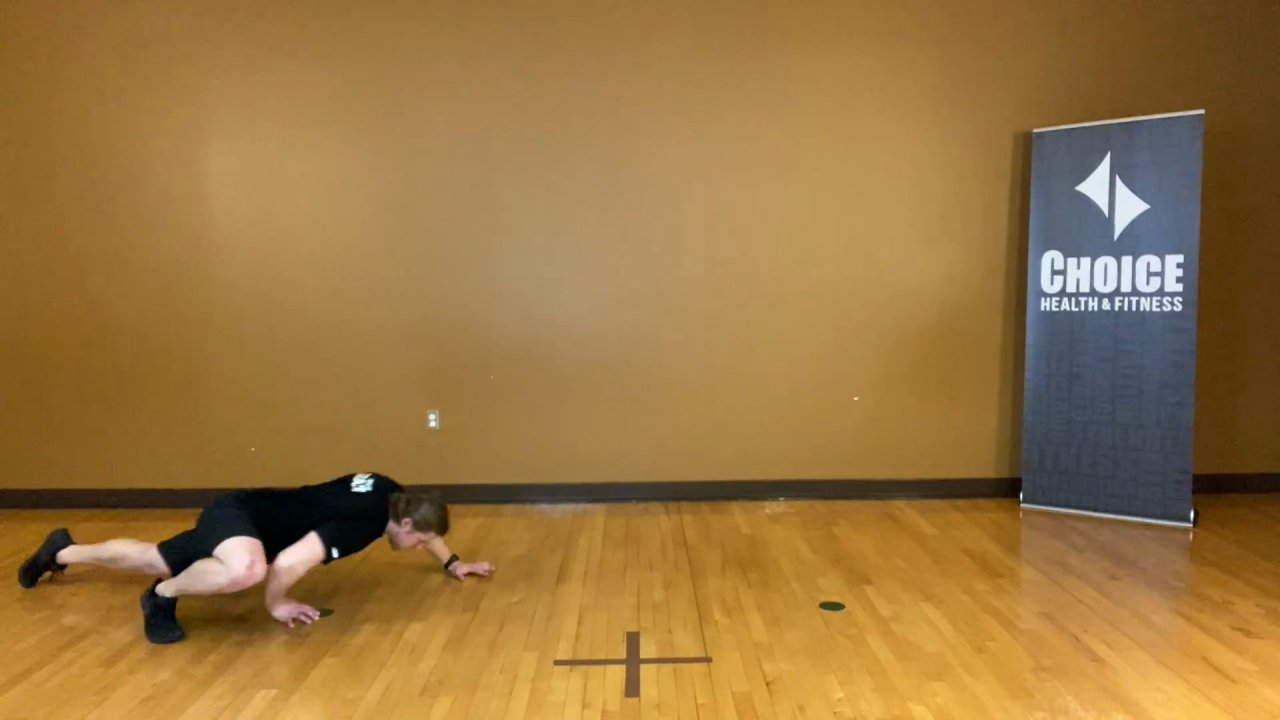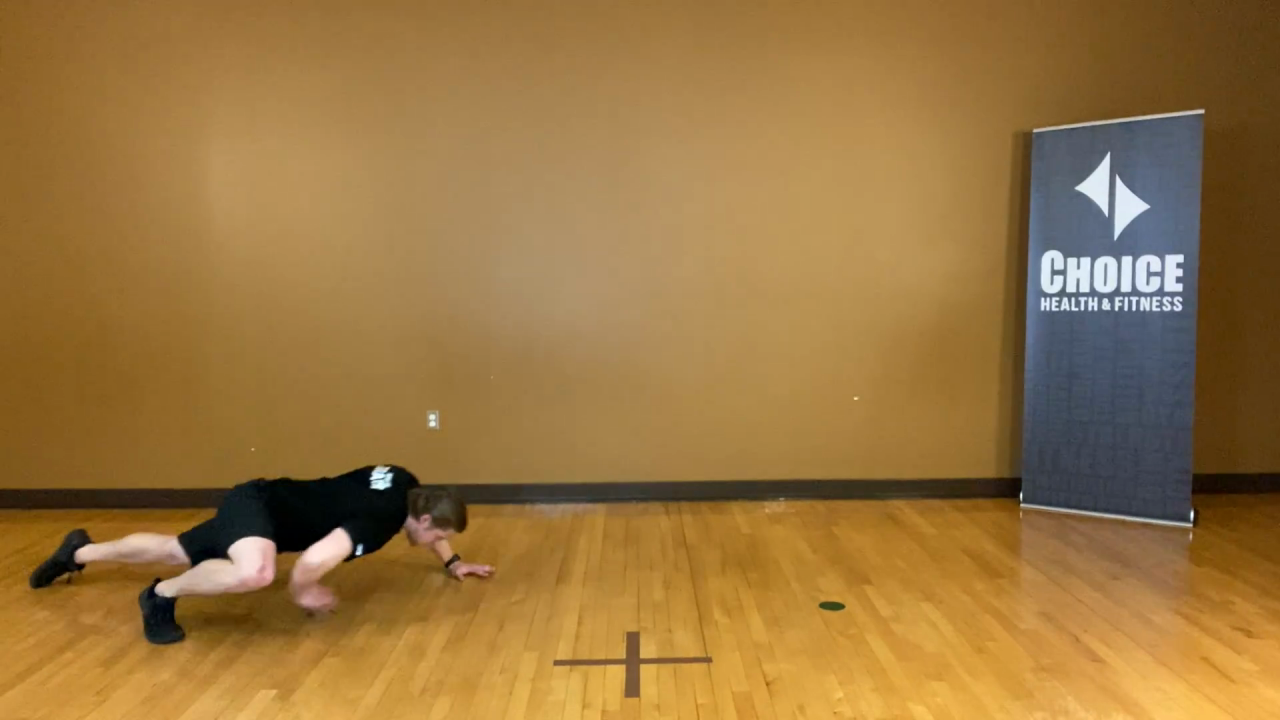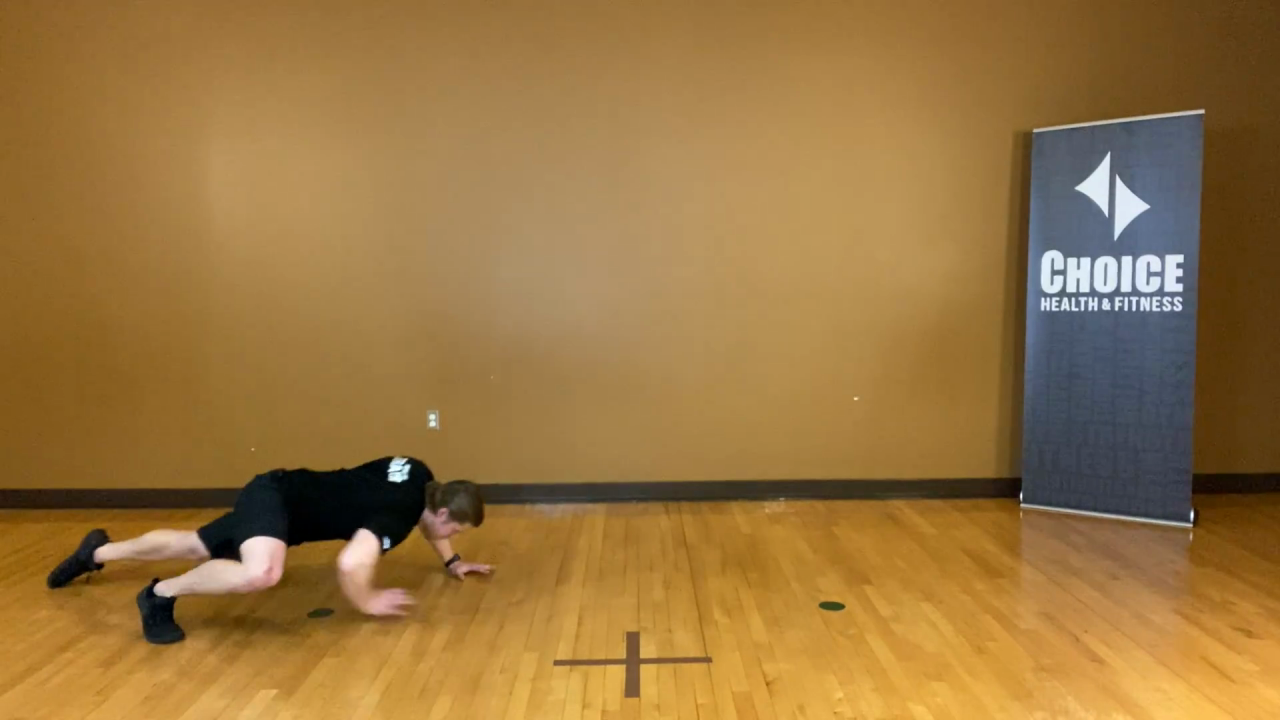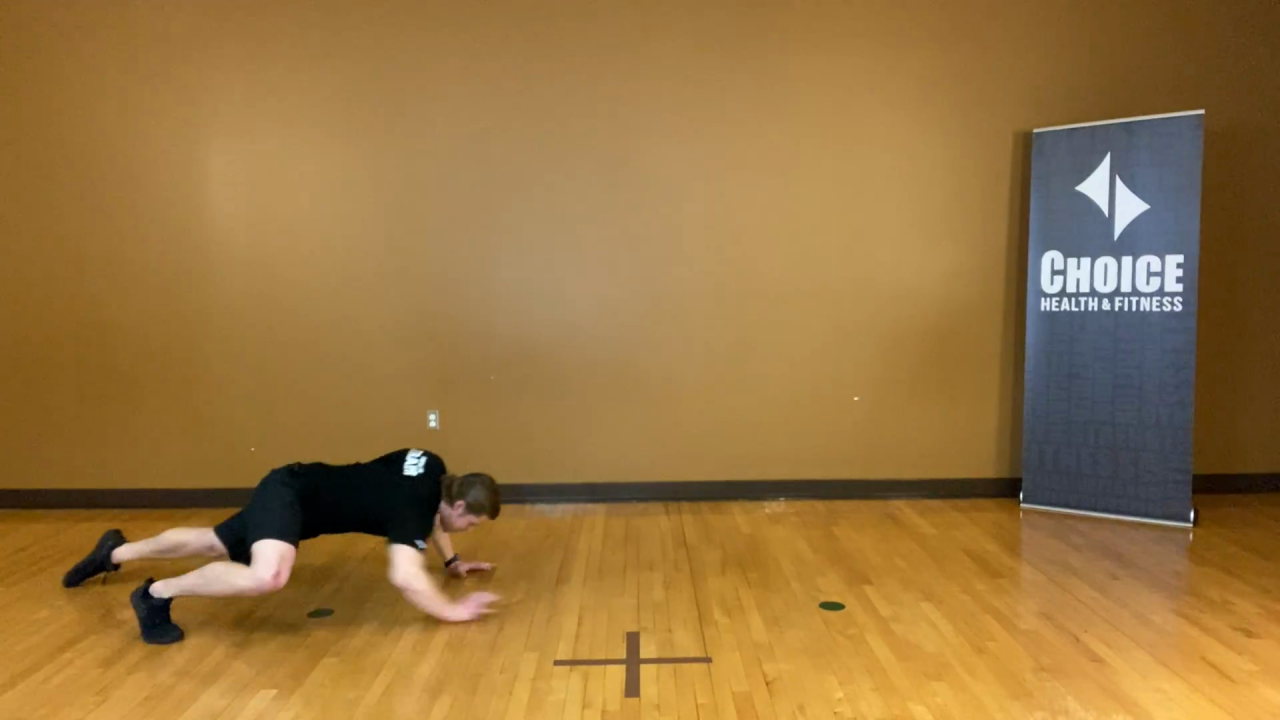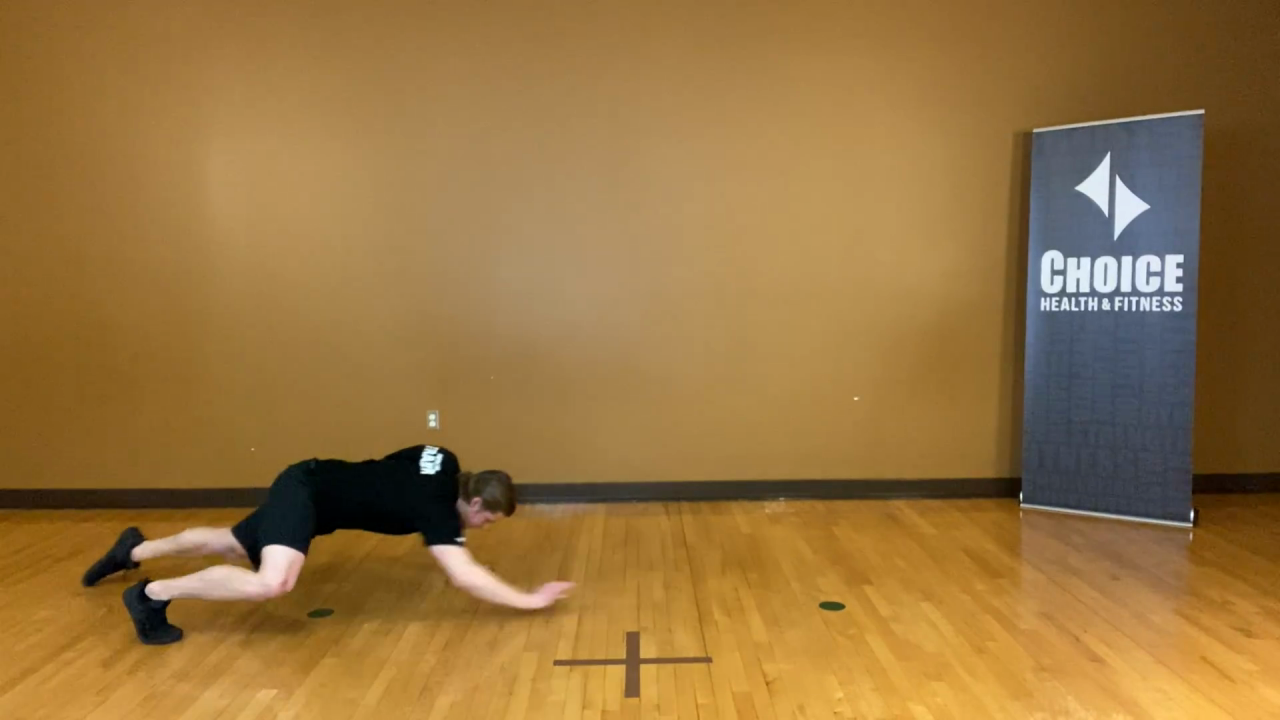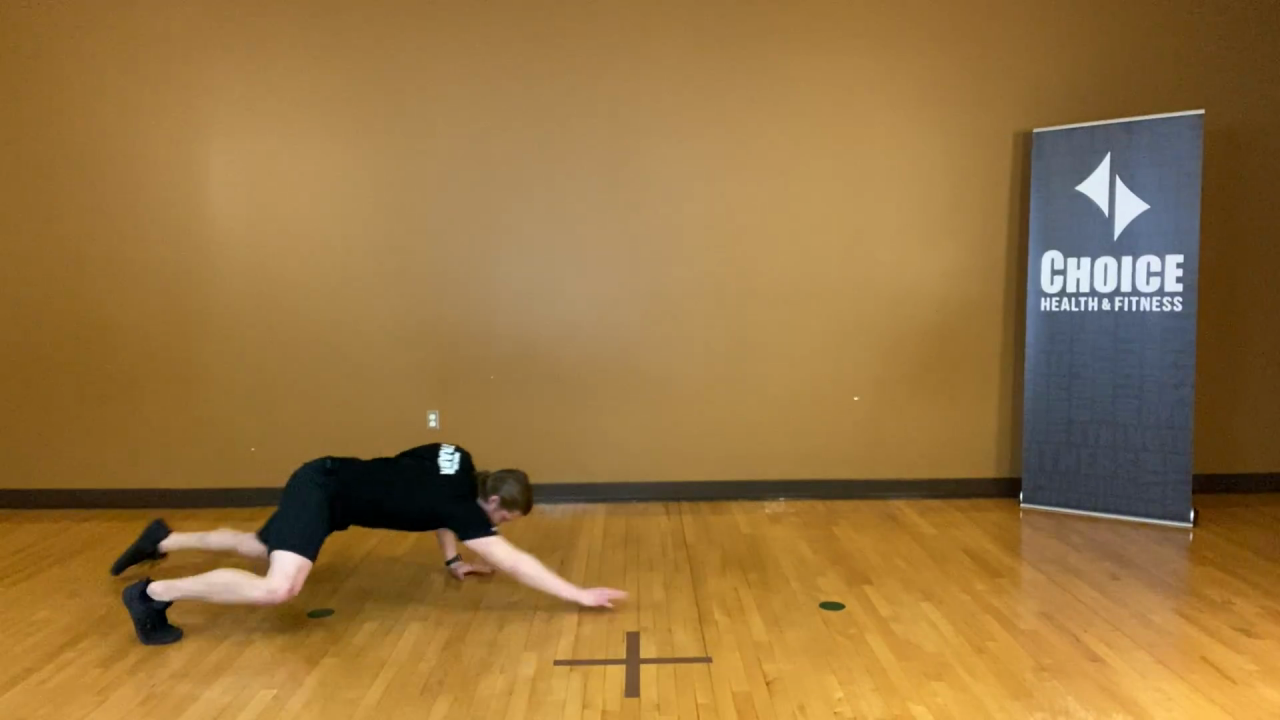
dt=0.1s
person 1, frame 1
left shoulder: (390, 495)
right shoulder: (359, 521)
left elbow: (421, 525)
right elbow: (286, 563)
left wrist: (452, 562)
right wrist: (276, 605)
left hip: (246, 513)
right hip: (236, 517)
left knee: (149, 559)
right knee: (248, 569)
left ankle: (61, 552)
right ankle: (162, 597)
person 1, frame 2
left shoulder: (408, 488)
right shoulder: (376, 519)
left elbow: (411, 524)
right elbow: (312, 561)
left wrist: (451, 562)
right wrist: (303, 594)
left hip: (261, 503)
right hip: (255, 505)
left knee: (172, 551)
right knee: (254, 572)
left ankle: (81, 552)
right ankle: (162, 596)
person 1, frame 3
left shoulder: (421, 479)
right shoulder: (396, 513)
right elbow: (351, 567)
left wrist: (452, 561)
right wrist: (369, 602)
left hip: (278, 493)
right hip: (274, 499)
left knee: (188, 546)
right knee: (262, 572)
left ankle: (99, 552)
right ankle: (161, 595)
person 1, frame 4
left shoulder: (435, 470)
right shoulder: (411, 509)
right elbow: (405, 579)
left wrist: (453, 560)
right wrist: (452, 610)
left hip: (294, 489)
right hip: (288, 496)
left knee: (206, 543)
right knee: (268, 576)
left ankle: (113, 552)
right ankle: (158, 595)
person 1, frame 5
left shoulder: (447, 464)
right shoulder: (437, 507)
right elbow: (465, 574)
right wrist: (528, 598)
left hip: (314, 485)
right hip: (303, 492)
left knee: (229, 543)
right knee: (272, 583)
left ankle: (135, 551)
right ankle: (151, 595)
person 1, frame 6
left shoulder: (459, 461)
right shoulder: (460, 504)
right elbow: (508, 559)
left wrist: (451, 559)
right wrist: (576, 593)
left hip: (323, 480)
right hip: (320, 492)
left knee: (258, 547)
right knee: (277, 588)
left ankle: (163, 542)
right ankle: (152, 594)
